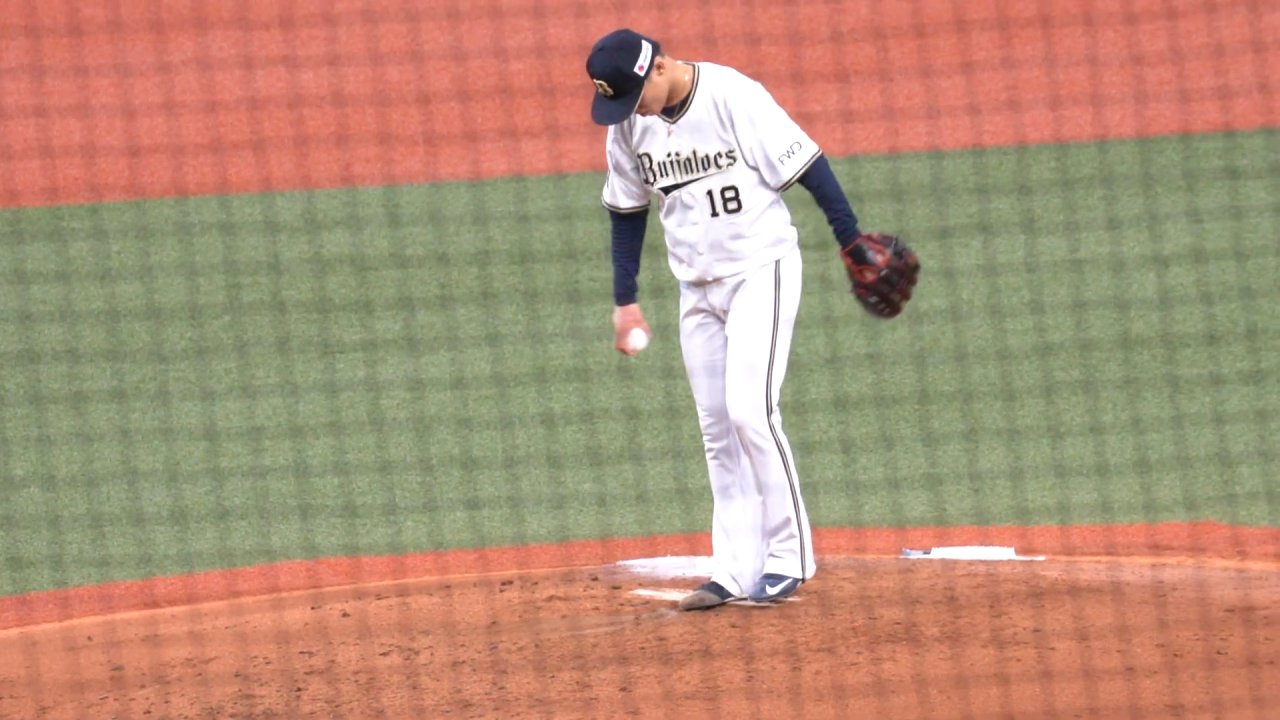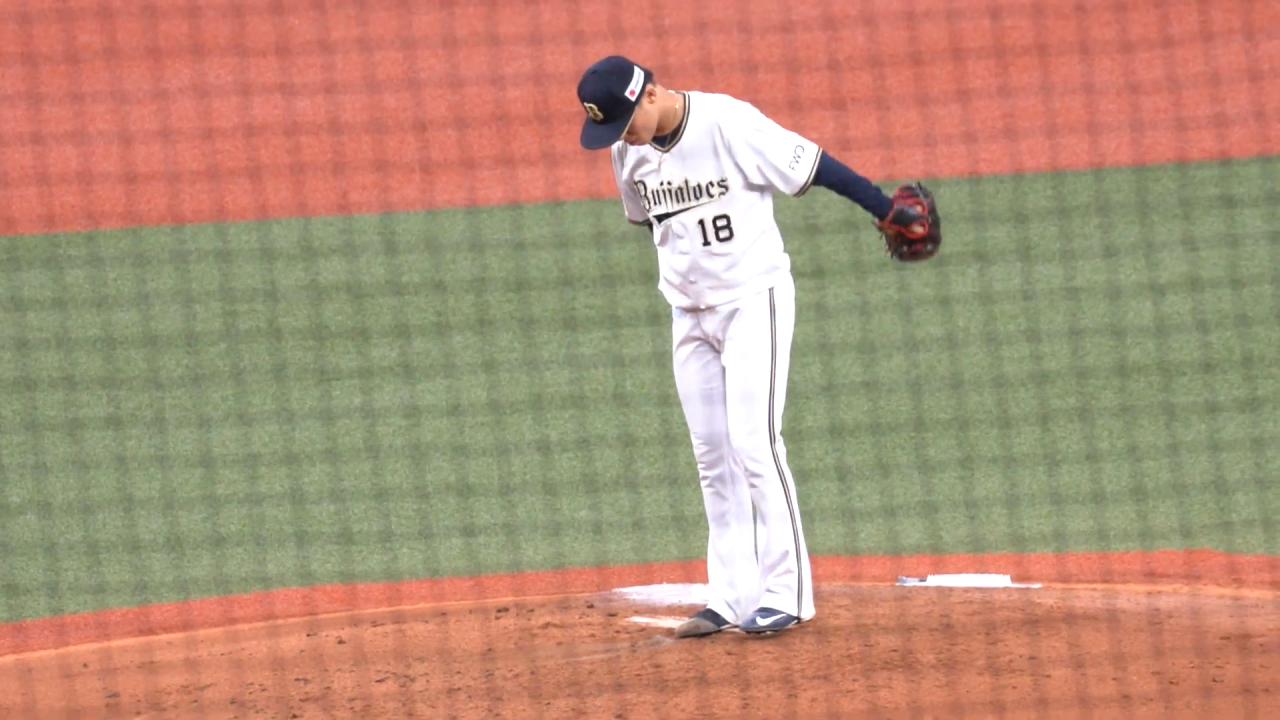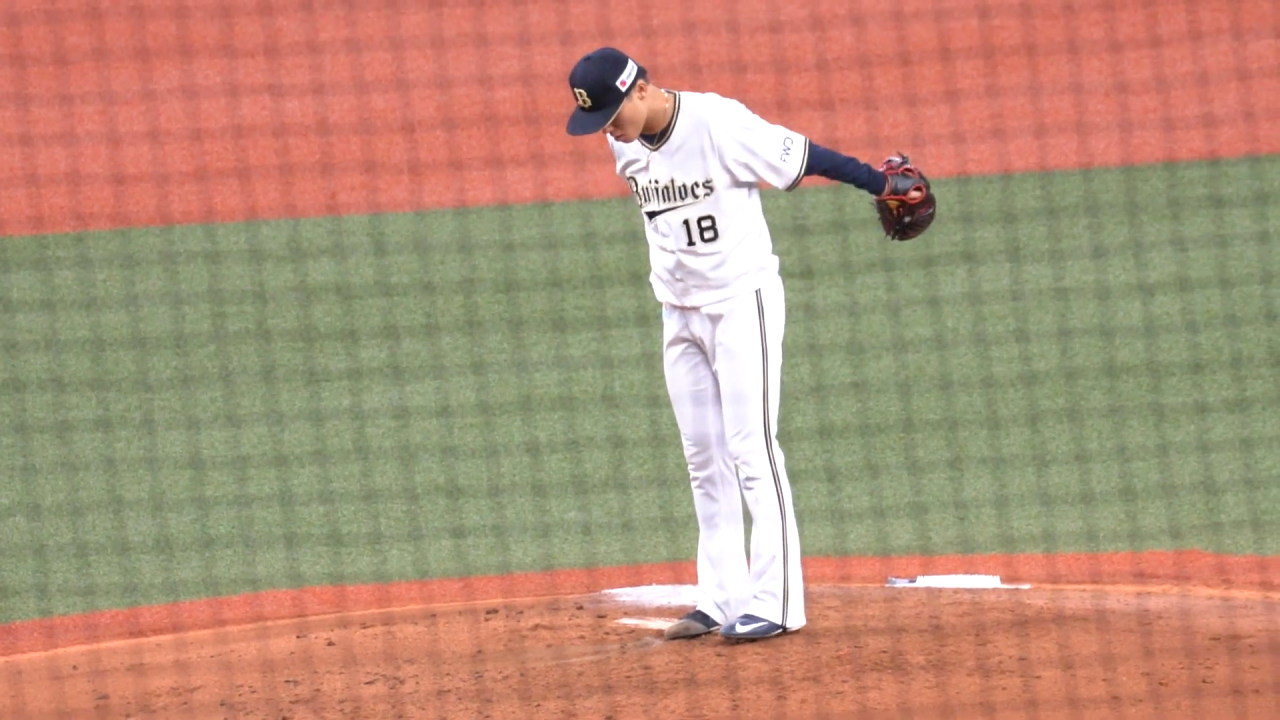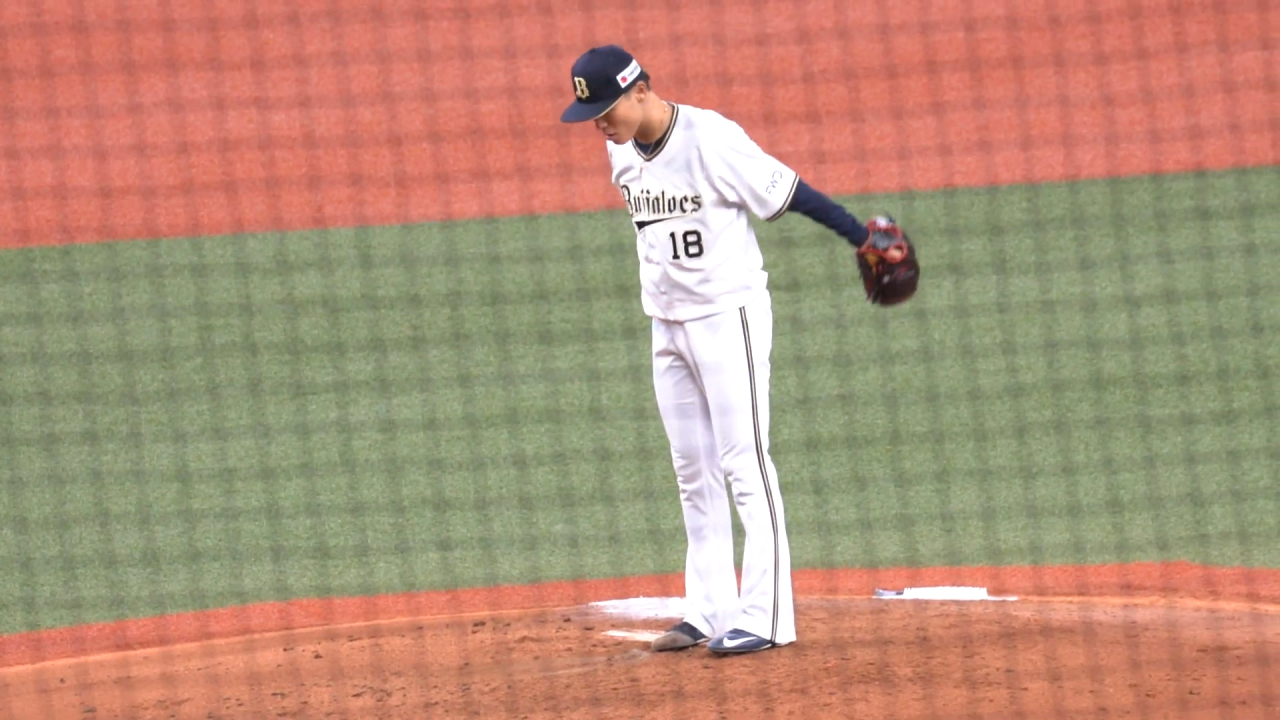
dt=0.5s
person 1, frame 1
left shoulder: (734, 96)
right shoulder: (627, 121)
left elbow: (807, 165)
right elbow: (625, 210)
left wrist: (852, 241)
right wrist: (625, 298)
left hip: (761, 272)
right hip: (697, 286)
left knee: (749, 413)
right knee: (717, 428)
left ankle: (788, 555)
right ankle: (737, 570)
person 1, frame 2
left shoulder: (730, 122)
right shoulder: (627, 148)
left elbow: (816, 165)
left wrist: (885, 208)
left hip: (753, 300)
right hip: (689, 311)
left knee: (754, 444)
right knee: (712, 455)
left ankle: (785, 595)
right ankle: (732, 598)
person 1, frame 3
left shoulder: (720, 123)
right shoulder: (624, 144)
left elbow: (805, 156)
left wrist: (881, 184)
left hip: (743, 302)
right hip: (679, 311)
left knee: (751, 449)
right knee: (704, 458)
left ankle: (775, 602)
right ankle: (722, 599)
person 1, frame 4
left shoulder: (712, 139)
right shoulder: (621, 150)
left elbow: (790, 195)
left wrist: (863, 237)
left hip: (729, 317)
right hip: (667, 325)
left knee: (745, 463)
right knee: (694, 472)
left ankle: (765, 616)
right ankle: (712, 612)
